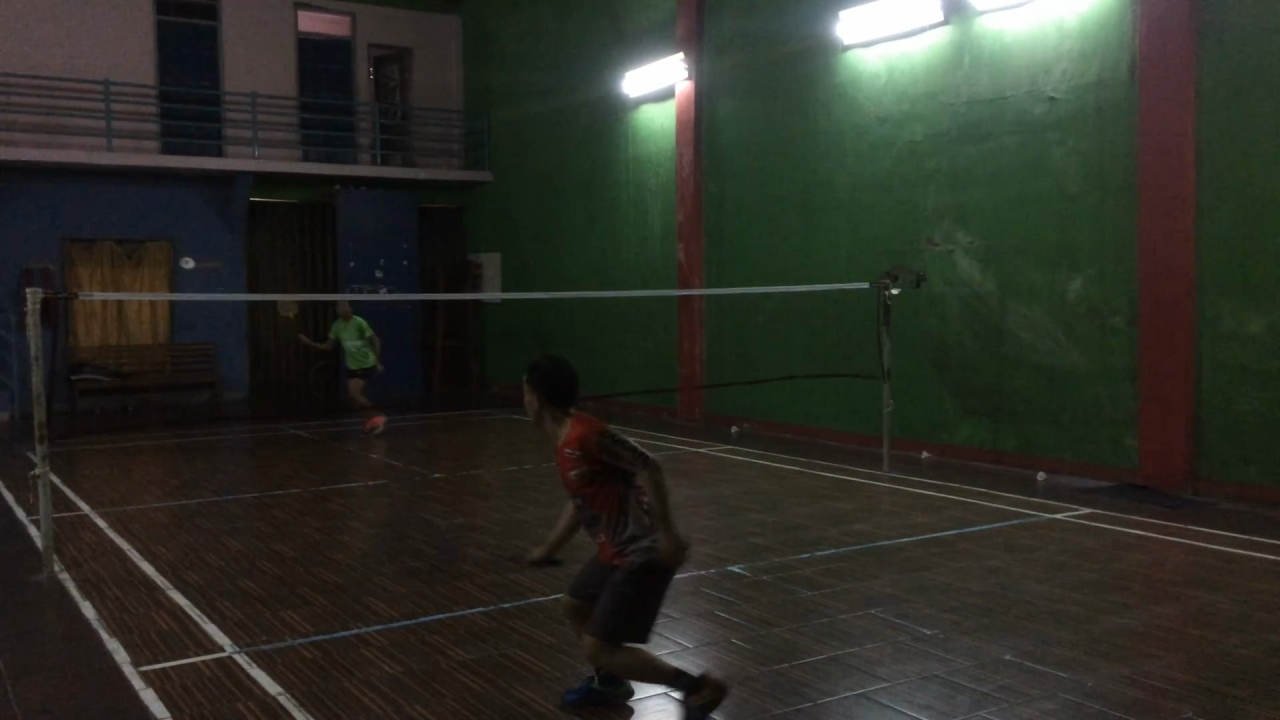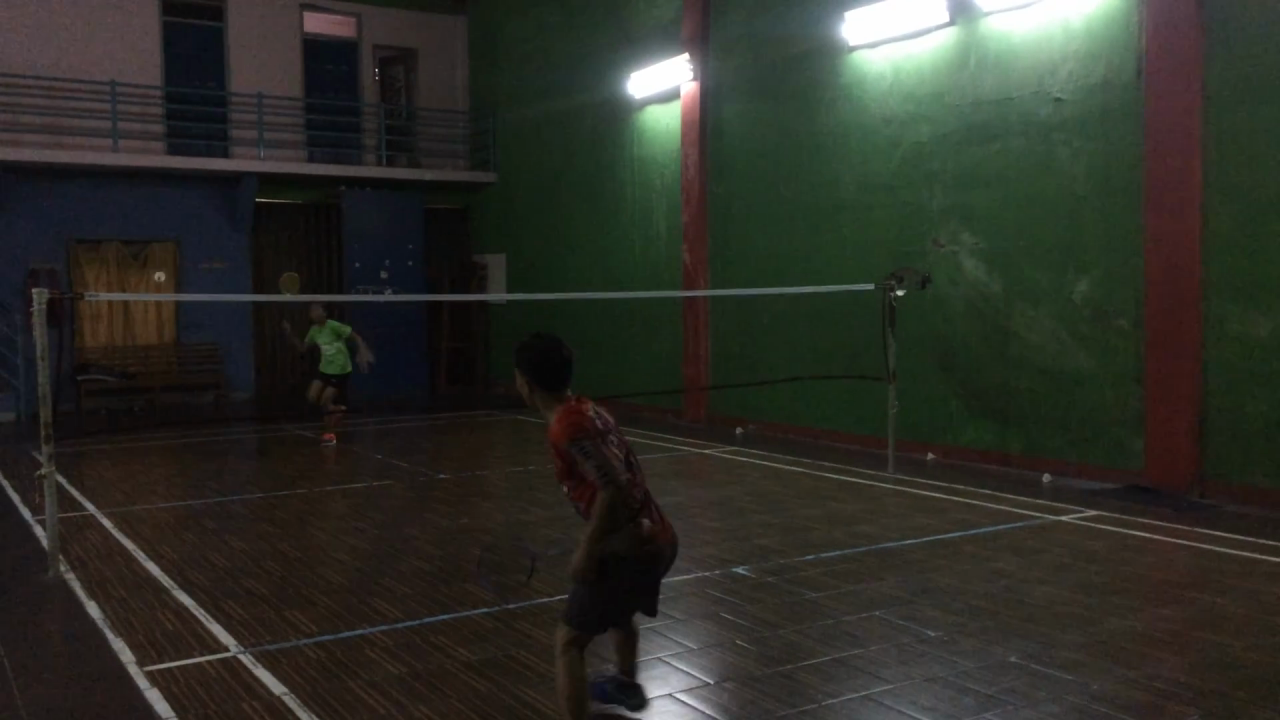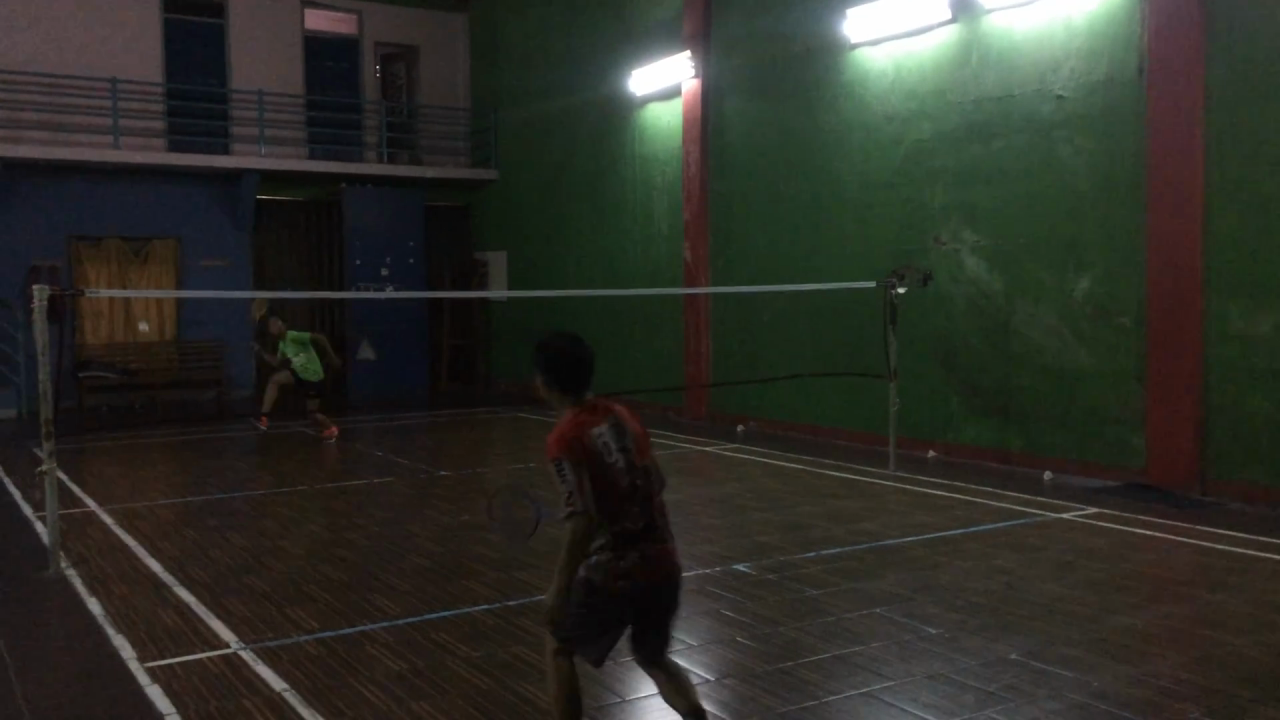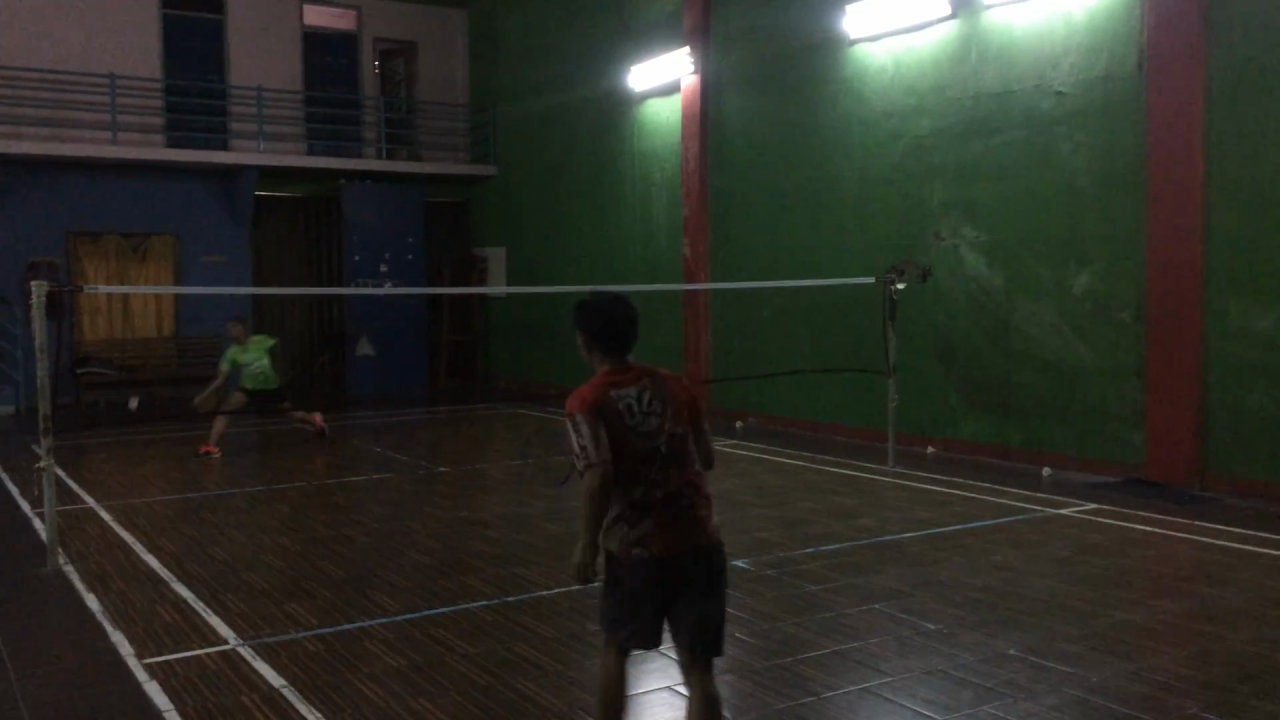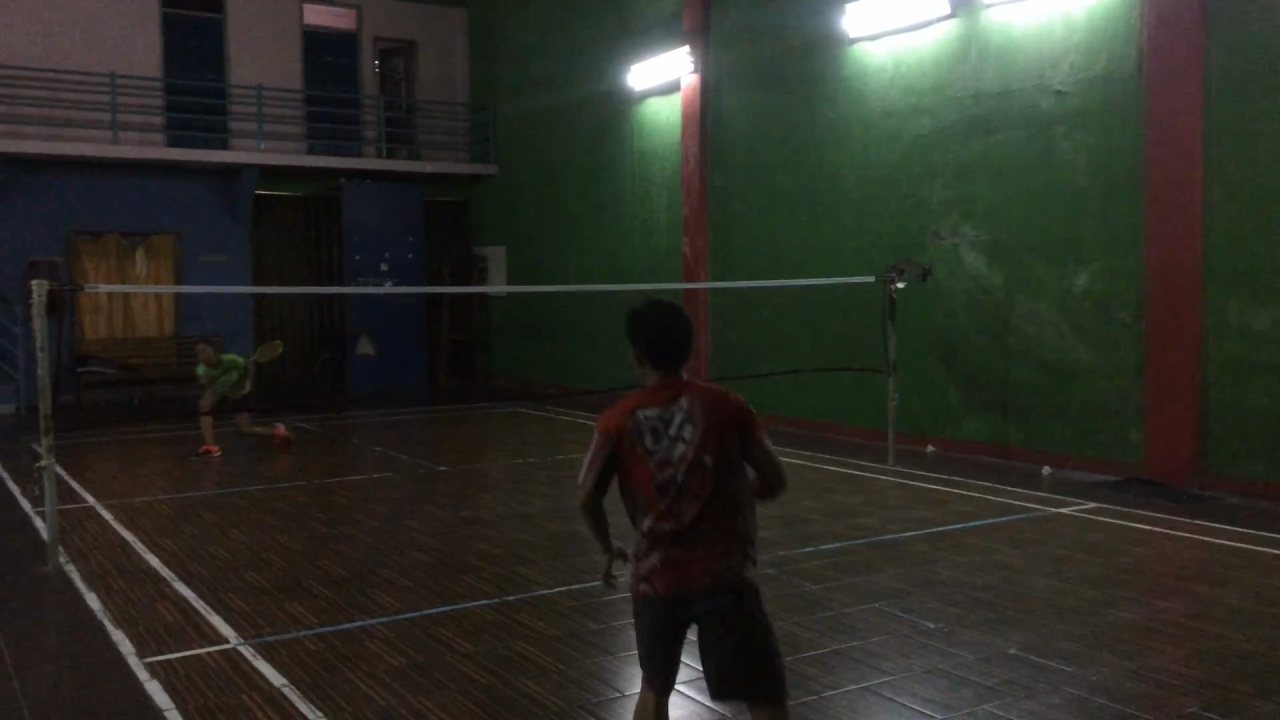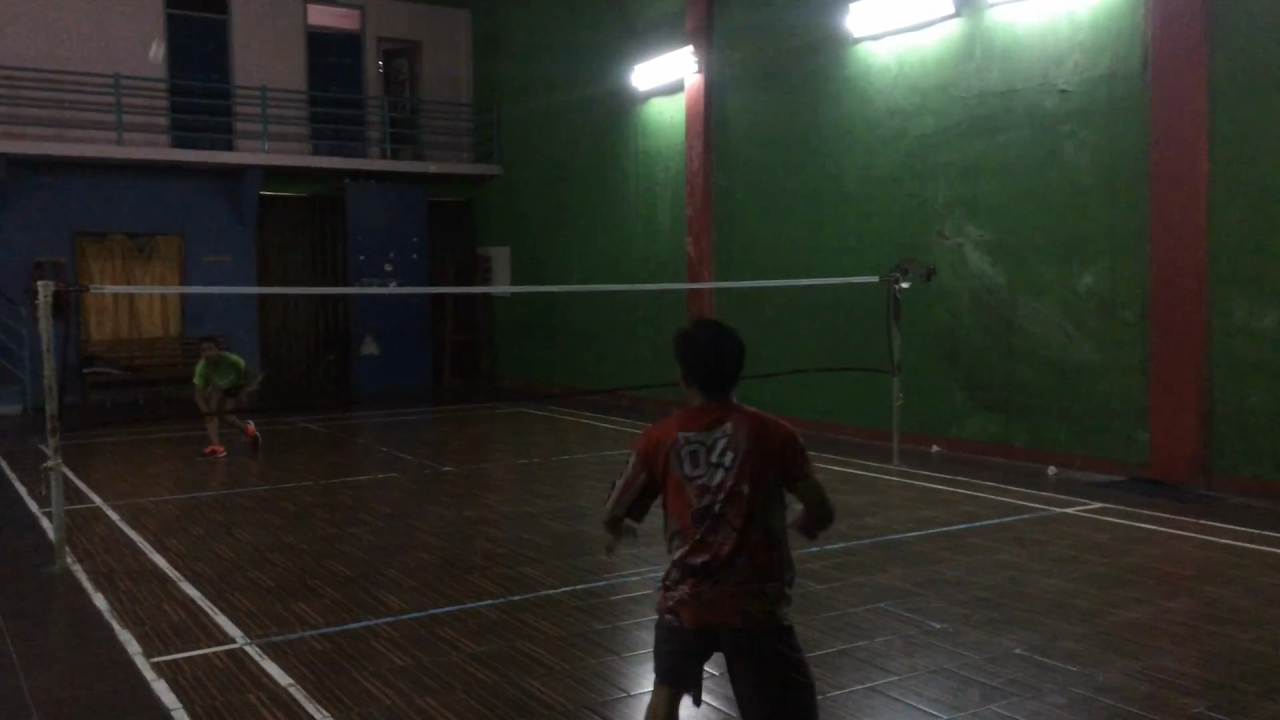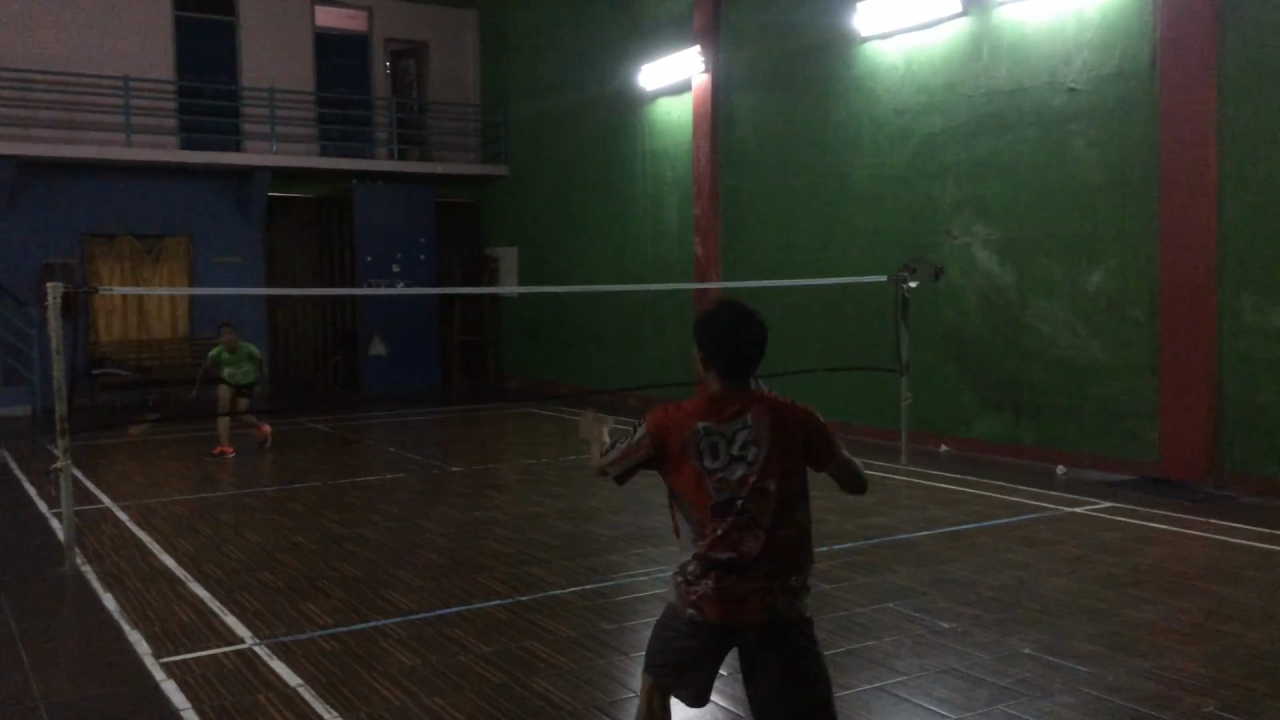
dt=0.2s
person 1, frame 1
left shoulder: (586, 437)
right shoulder: (566, 443)
left elbow: (649, 468)
right elbow: (579, 503)
left wrist: (665, 529)
right wrist: (548, 547)
left hip: (640, 555)
right hip: (619, 552)
left knee: (598, 647)
right knee: (574, 605)
left ankle: (698, 688)
right ankle: (608, 684)
person 1, frame 2
left shoulder: (566, 429)
right shoulder: (588, 412)
left elbow: (612, 486)
left wrist: (587, 549)
left hip: (626, 547)
right hip: (655, 539)
left knee: (568, 643)
right knee: (615, 609)
right ankle: (628, 685)
person 1, frame 3
left shoulder: (563, 441)
right shoulder: (622, 418)
left elbow: (583, 520)
left wrist: (560, 587)
left hip: (612, 574)
right hip: (663, 566)
left knee: (559, 651)
right knee: (655, 661)
person 1, frame 4
left shoulder: (585, 402)
right shoulder: (676, 387)
left elbow: (598, 476)
right elbow: (706, 459)
left wrist: (587, 542)
left hip: (636, 547)
right hip: (698, 540)
left knee: (613, 653)
right knee: (698, 667)
person 1, frame 5
left shoulder: (618, 421)
right shoulder: (727, 407)
left elbow: (587, 497)
right elbow: (774, 481)
left wrist: (608, 549)
left hip: (655, 579)
right hip: (723, 576)
left knee: (654, 686)
person 1, frame 6
left shoulder: (658, 441)
right shoulder: (773, 435)
left elbow: (613, 516)
right elbow: (822, 513)
left wrist: (619, 532)
right wrist: (806, 526)
left hip: (683, 604)
right hip: (756, 608)
person 1, frame 7
left shoulder: (670, 424)
right shoulder: (794, 420)
left elbow: (606, 465)
right elbow: (856, 483)
left wrist: (596, 431)
right wrist: (820, 446)
left hip: (700, 600)
right hip: (777, 604)
left knee: (655, 681)
